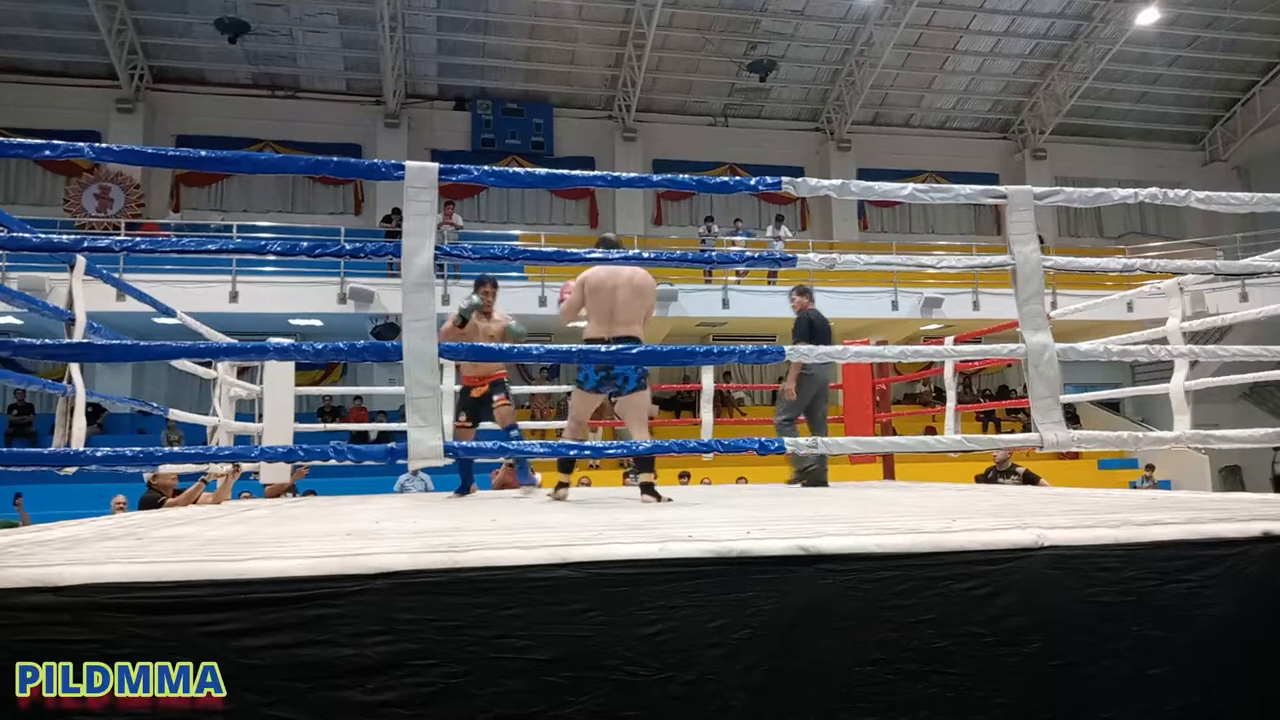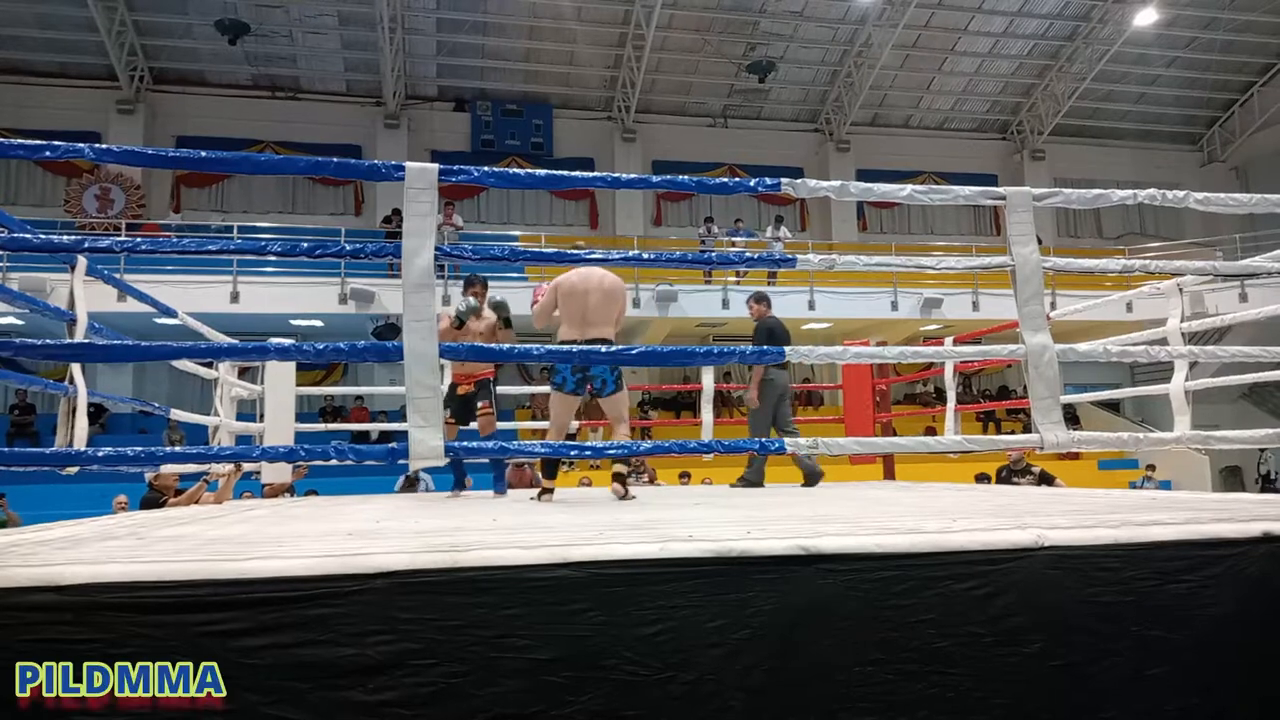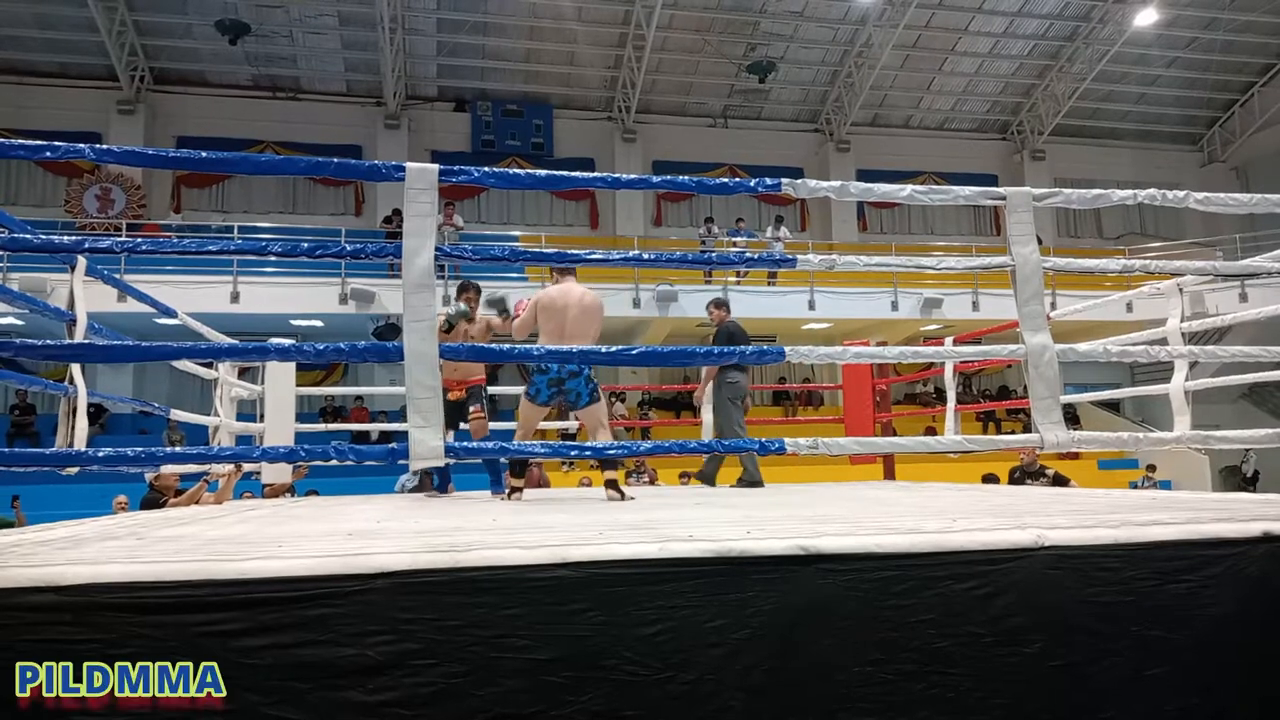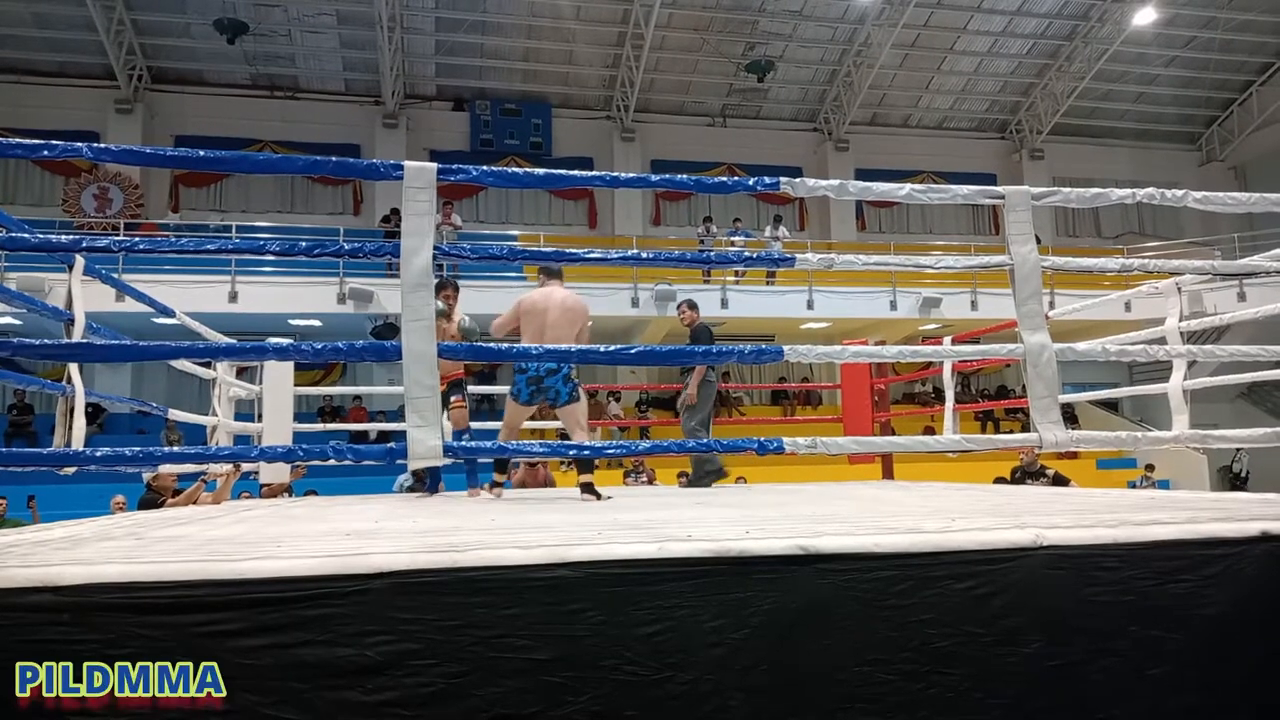
dt=0.5s
person 1, frame 1
left shoulder: (588, 276)
right shoulder: (645, 278)
left elbow: (565, 317)
left wrist: (565, 297)
left knee: (576, 423)
right knee: (638, 426)
left ankle: (563, 484)
right ankle: (647, 487)
person 1, frame 2
left shoulder: (561, 282)
right shoulder: (616, 283)
left elbow: (539, 321)
left wrist: (539, 299)
left knee: (557, 428)
right knee: (620, 421)
left ankle: (547, 488)
right ankle: (619, 482)
person 1, frame 3
left shoulder: (542, 297)
right shoulder: (595, 300)
left elbow: (518, 333)
left wrist: (519, 314)
left hip: (545, 369)
right hip: (578, 371)
left knee: (524, 431)
right knee: (601, 429)
left ankle: (515, 488)
right ankle: (612, 485)
person 1, frame 4
left shoulder: (526, 300)
right shoulder: (578, 304)
left elbow: (496, 330)
right elbow: (581, 344)
left wrist: (513, 323)
left hip: (527, 370)
right hip: (559, 371)
left knee: (510, 428)
right knee: (580, 432)
left ankle: (497, 482)
right ankle: (588, 487)
person 2, frame 1
left shoulder: (504, 321)
right shoulder: (459, 317)
right elbow: (443, 340)
left wrist: (519, 340)
right wrist: (461, 317)
left hip: (495, 381)
right hip: (470, 385)
left knee: (507, 419)
right knee: (462, 437)
left ankle: (525, 476)
right ankle: (466, 484)
person 2, frame 2
left shoulder: (493, 317)
right shoulder: (449, 316)
left elbow: (508, 345)
right elbow: (440, 340)
left wrist: (506, 318)
right wrist: (459, 320)
left hip: (483, 380)
right hip: (458, 382)
left knee: (487, 427)
right knee: (446, 433)
left ankle: (500, 483)
right ankle: (461, 479)
person 2, frame 3
left shoulder: (485, 322)
right shoulder: (443, 320)
left elbow: (508, 326)
left wrist: (503, 311)
right wrist: (449, 323)
left hip: (474, 386)
right hip: (449, 388)
left knee: (480, 432)
left ankle: (497, 485)
right ankle: (443, 483)
person 2, frame 4
left shoulder: (462, 321)
left wrist: (472, 340)
left hip: (454, 380)
left knee: (460, 421)
left ankle: (473, 479)
right ankle: (434, 483)
person 3, frame 1
left shoulder: (804, 317)
right shoulder: (824, 321)
left wrist: (790, 380)
left hip: (808, 372)
right hip: (824, 371)
left knee: (784, 418)
right knee: (818, 424)
left ankle: (804, 465)
right ankle: (818, 475)
person 3, frame 2
left shoulder: (763, 326)
right shoulder: (782, 327)
left wrist: (752, 388)
right wrist: (784, 390)
left hip: (768, 378)
right hip: (782, 377)
left knee: (759, 430)
right knee: (786, 428)
left ankle: (753, 477)
right ankle: (810, 468)
person 3, frame 3
left shoulder: (724, 330)
right shoulder: (741, 332)
left wrist: (702, 387)
right wrist: (746, 396)
left hip: (727, 380)
right hip: (741, 380)
left knee: (735, 430)
right knee: (721, 430)
left ankle: (752, 477)
right ankle: (708, 474)
person 3, frame 4
left shoulder: (700, 330)
right shoulder: (696, 333)
left wrist: (693, 386)
right wrist: (688, 389)
left hip: (701, 383)
right hip: (697, 384)
left knee: (691, 426)
right knee: (698, 427)
left ankle: (713, 466)
right ankle: (698, 476)
